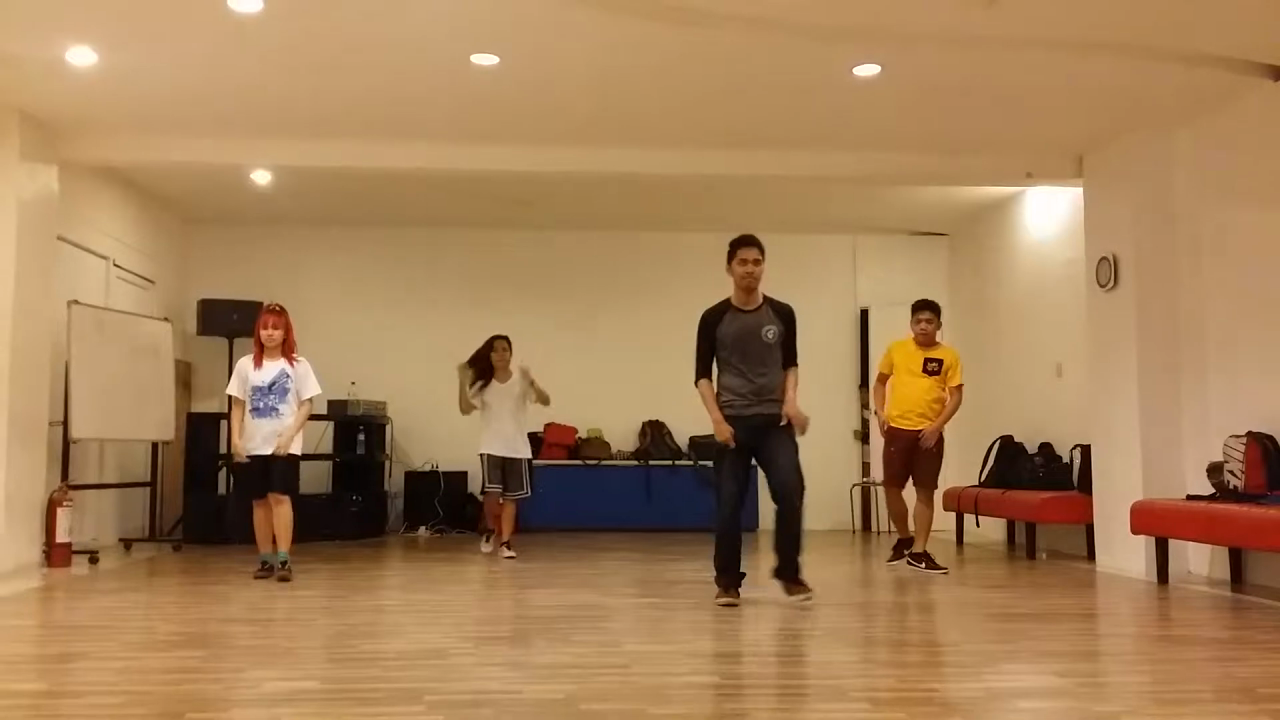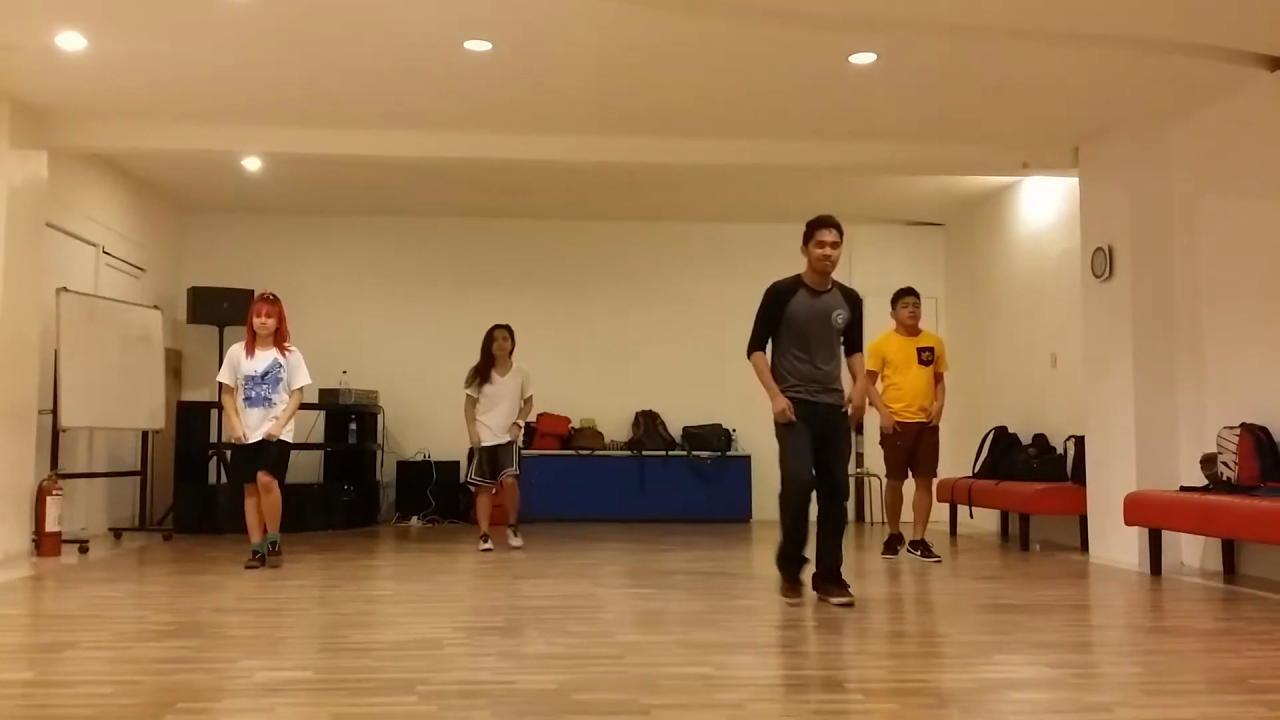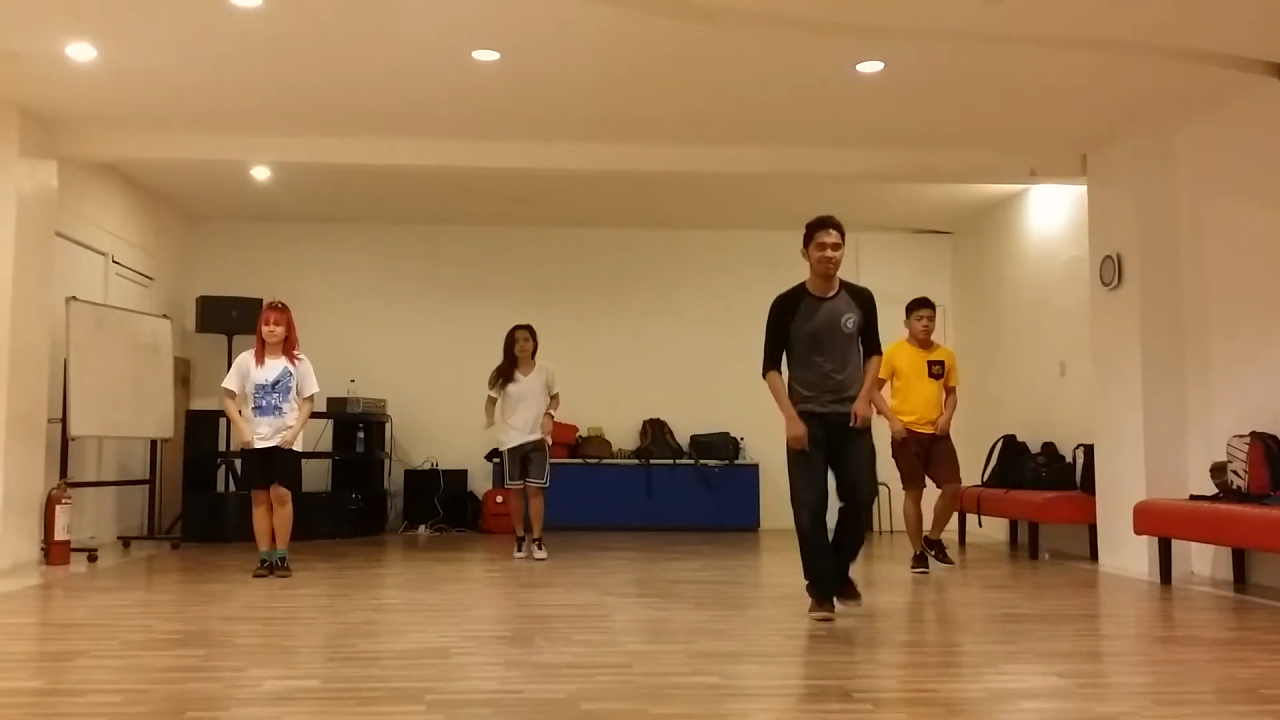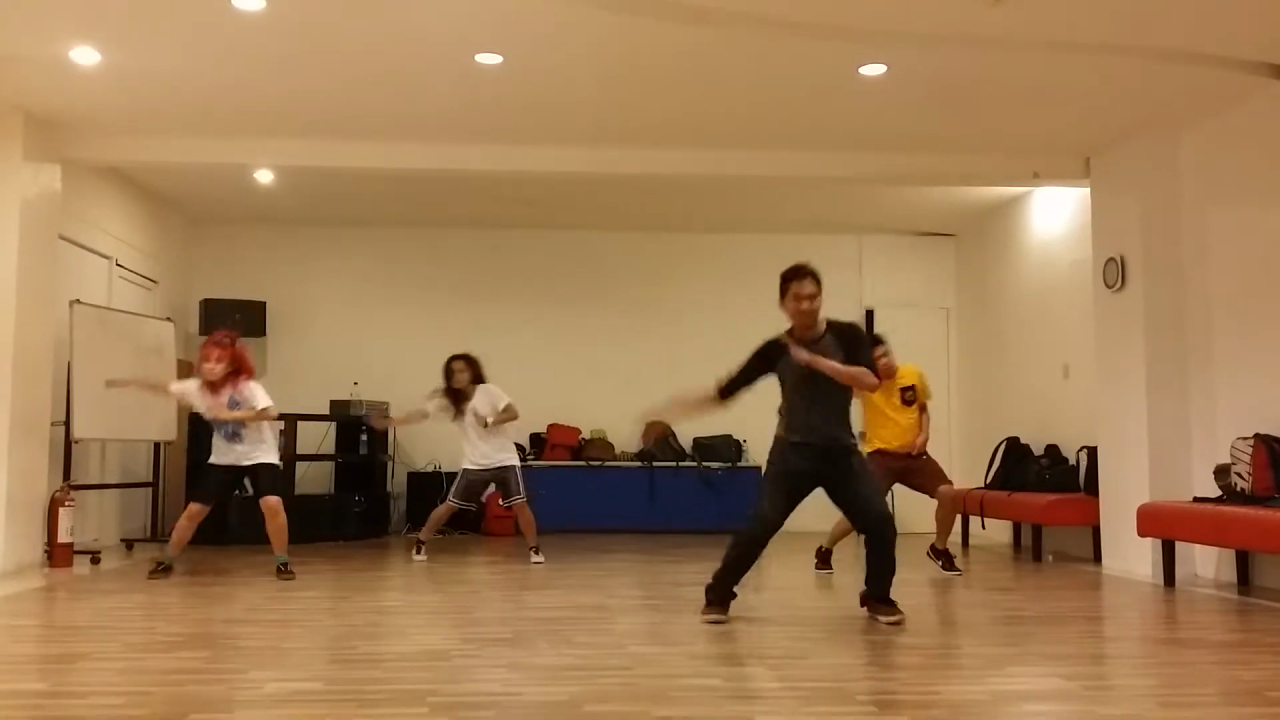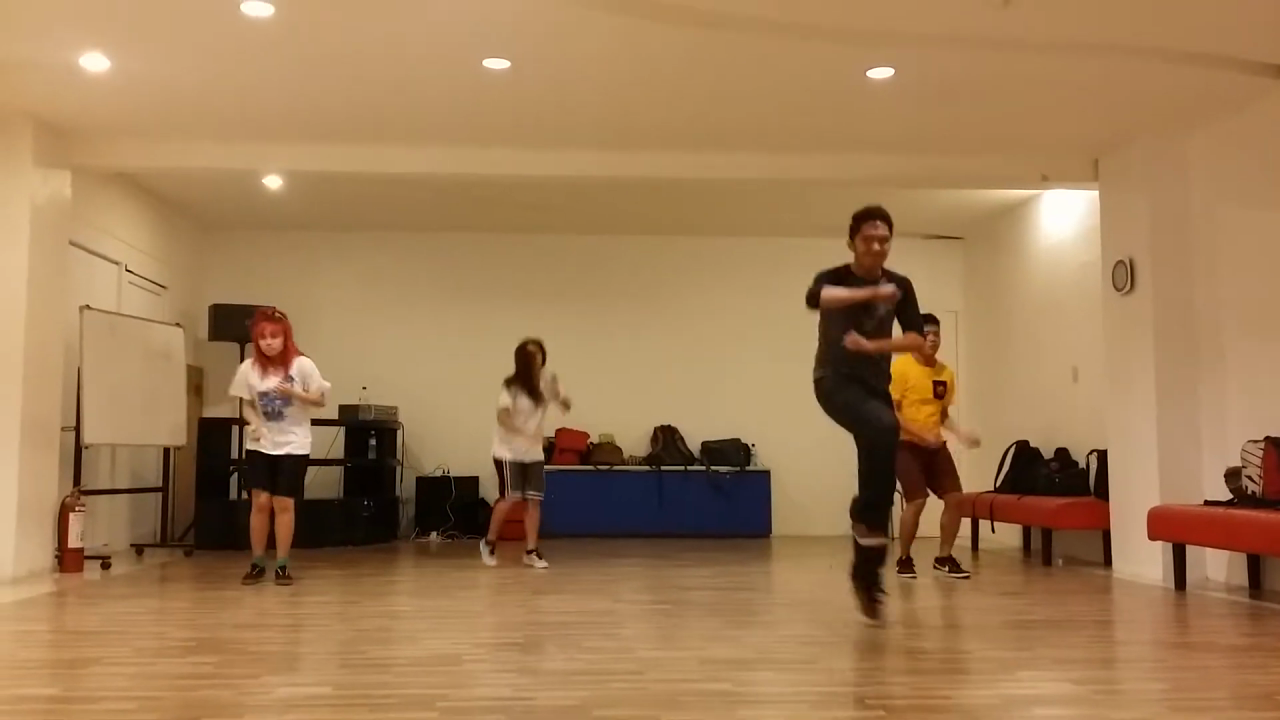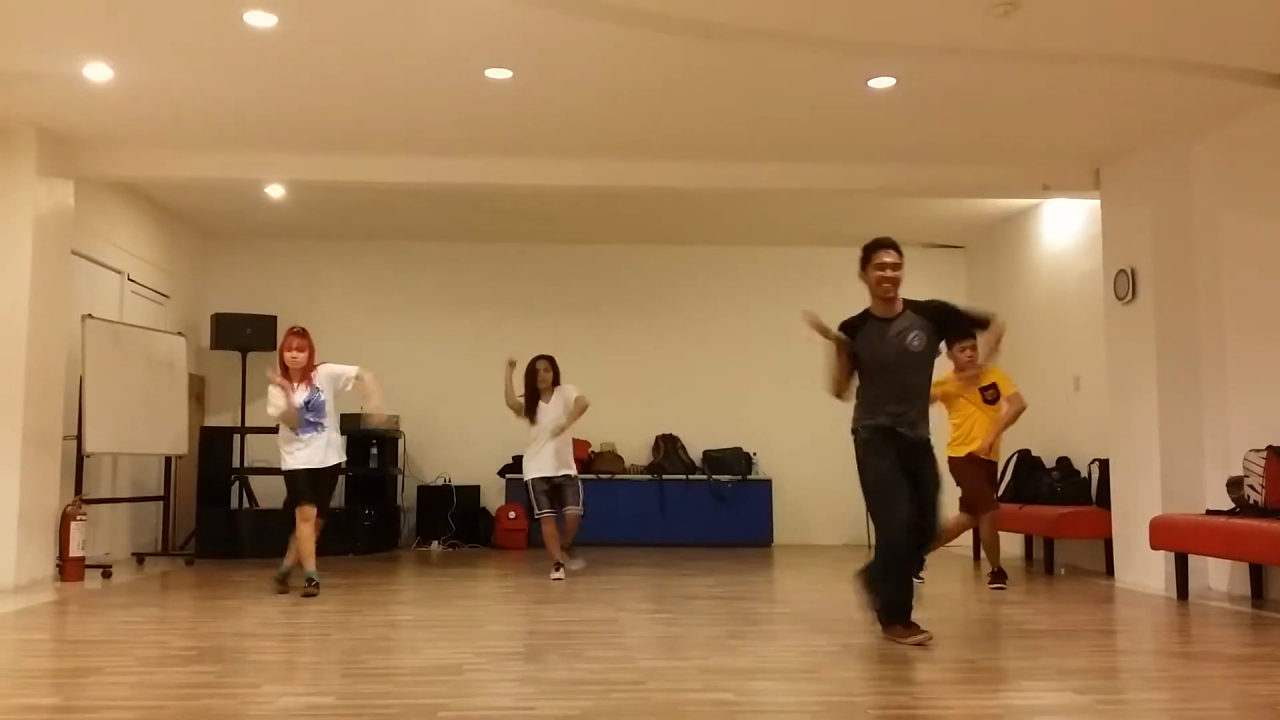
dt=0.7s
person 1, frame 1
left shoulder: (782, 314)
right shoulder: (714, 319)
right elbow: (703, 376)
left wrist: (791, 400)
right wrist: (717, 419)
left hip: (773, 421)
right hip: (732, 423)
left knee: (790, 490)
right knee: (729, 503)
left ankle: (789, 572)
right ankle: (728, 581)
person 1, frame 2
left shoulder: (849, 300)
right shoulder: (782, 293)
right elbow: (756, 349)
left wrist: (859, 383)
right wrist: (775, 395)
left hip: (834, 407)
right hip: (794, 405)
left knee: (836, 492)
right knee: (799, 482)
left ankle: (829, 577)
right ankle: (790, 569)
person 1, frame 3
left shoulder: (861, 299)
right shoulder: (788, 304)
left elbow: (873, 352)
right elbow: (771, 367)
left wrist: (866, 396)
right wrist: (789, 416)
left hip: (851, 417)
right hip: (808, 419)
left knee: (861, 498)
right knee: (810, 507)
left ankle: (838, 572)
right ankle: (821, 590)
person 1, frame 4
left shoulder: (848, 335)
right shoulder: (774, 351)
left elbow: (871, 381)
right elbow: (725, 392)
left wrist: (814, 360)
right wrist: (677, 410)
left hip: (840, 449)
right hip: (793, 449)
left knee: (879, 520)
right knee: (761, 523)
left ankle: (879, 596)
right ankle: (718, 594)
person 1, frame 5
left shoulder: (899, 285)
right shoulder: (833, 280)
left elbow: (917, 340)
right elbow: (816, 299)
left wrist: (872, 345)
right wrist: (871, 294)
left hip: (875, 383)
right hip: (836, 380)
right knee: (883, 428)
left ankle: (867, 580)
right ankle: (869, 515)
person 1, frame 6
left shoulder: (930, 315)
right shoulder: (856, 329)
left elbow: (988, 322)
right elbow: (840, 392)
right wrist: (838, 349)
left hip: (916, 437)
right hip: (875, 437)
left knee: (923, 529)
right knee: (896, 522)
left ankle: (877, 578)
right ankle: (895, 615)
person 2, frame 1
left shoulder: (298, 365)
right shoulder: (245, 365)
left elbow: (306, 405)
right elbow: (237, 405)
left wrist: (288, 437)
right wrist: (235, 438)
left hip: (285, 445)
right hip: (253, 446)
left knee: (279, 497)
right knee: (260, 500)
left ankle: (284, 560)
right ankle: (265, 560)
person 2, frame 2
left shoulder: (290, 354)
right shoulder: (237, 352)
left elbow: (297, 394)
right elbow: (227, 393)
left wrist: (279, 424)
right wrist: (235, 425)
left hip: (276, 432)
right hip: (246, 434)
left knee: (266, 480)
right knee: (251, 488)
left ankle: (273, 540)
right ankle: (256, 548)
person 2, frame 3
left shoulder: (299, 363)
right shoulder: (246, 360)
left elbow: (307, 401)
right elbow: (228, 398)
left wrist: (295, 431)
right wrist: (242, 428)
left hip: (285, 441)
right hip: (255, 441)
left knee: (281, 495)
right knee: (259, 498)
left ankle: (282, 556)
right ankle: (265, 558)
person 2, frame 4
left shoulder: (246, 386)
right shoulder: (196, 387)
left elbow: (270, 413)
right elbow: (164, 388)
left wrist: (231, 415)
right wrist: (129, 383)
left hip: (260, 456)
right hip: (223, 459)
left knee: (272, 504)
right knee: (194, 510)
left ankle: (282, 561)
right ankle: (167, 560)
person 2, frame 5
left shoulder: (301, 364)
right shoulder: (248, 368)
left elbow: (322, 397)
right elbow: (241, 401)
left wrist: (293, 392)
right wrist: (251, 420)
left hip: (294, 445)
right hip: (260, 445)
left knee: (284, 503)
right knee: (260, 503)
left ankle: (282, 566)
right ankle: (257, 564)
person 2, frame 6
left shoulder: (326, 373)
right shoulder: (278, 388)
left elbow: (362, 374)
right elbow: (290, 422)
left wrist: (374, 398)
right wrist: (285, 397)
left hip: (329, 458)
right hip: (297, 460)
left knee: (316, 518)
right knee: (306, 513)
left ankle: (285, 571)
right ankle: (311, 577)
person 3, frame 1
left shoulder: (949, 356)
right shoulder: (896, 349)
left elbow: (956, 396)
right elbow: (880, 383)
left wrist: (938, 425)
right wrist: (879, 411)
left hip: (929, 433)
right hip: (897, 430)
left knee: (925, 491)
right knee: (892, 487)
left ankle: (919, 552)
right ankle: (904, 539)
person 3, frame 2
left shoulder: (934, 342)
right shoulder: (882, 344)
left elbow: (939, 379)
right elbow: (869, 383)
left wrist: (939, 404)
right wrist: (883, 413)
left hip: (927, 422)
right hip: (896, 423)
left knee: (925, 481)
right knee: (895, 480)
left ankle: (918, 540)
right ankle: (894, 535)
person 3, frame 3
left shoulder: (946, 355)
right shoulder: (894, 353)
left elbow: (950, 392)
right elbow: (874, 391)
left wrist: (948, 415)
right wrist: (891, 420)
left hip: (937, 433)
right hip: (907, 433)
left knee: (952, 488)
right knee: (914, 492)
left ankle: (933, 539)
right ankle: (918, 552)
person 3, frame 4
left shoulder: (915, 375)
left wrist: (924, 434)
left hip: (912, 453)
right hip: (881, 454)
left knee: (947, 493)
left ankle: (940, 549)
right ankle: (825, 550)
person 3, frame 5
left shoulder: (945, 373)
right shoulder: (901, 368)
left wrist: (962, 435)
right wrist: (918, 434)
left hip: (935, 445)
right hip: (905, 444)
left knee: (954, 497)
right knee: (917, 500)
left ankle: (944, 557)
right ankle: (904, 558)
person 3, frame 6
left shoulder: (995, 375)
right shoulder: (947, 383)
left elbow: (1019, 404)
left wrist: (994, 433)
left hip: (988, 458)
right hip: (964, 458)
left knee: (971, 517)
right knee: (989, 513)
right ankle: (996, 570)
person 4, frame 1
left shoulder: (521, 382)
right shoulder: (482, 385)
left elbow: (545, 401)
right elbow: (465, 410)
left wrist: (532, 384)
right wrist: (463, 383)
left hip: (517, 448)
right hip: (491, 447)
left knee: (511, 497)
right knee: (493, 493)
left ankle: (506, 542)
right ankle: (490, 529)
person 4, frame 2
left shoulder: (521, 374)
right shoulder: (479, 373)
left elbow: (528, 403)
right elbow: (469, 404)
left wrist: (518, 424)
right wrist: (472, 430)
left hip: (509, 437)
right hip: (483, 437)
left knee: (509, 482)
right knee: (483, 487)
left ankle: (513, 527)
right ankle: (484, 535)
person 4, frame 3
left shoulder: (545, 371)
right shoulder: (503, 374)
left elbow: (555, 398)
right elbow: (491, 400)
left wrist: (549, 414)
right wrist: (490, 418)
left hip: (537, 438)
right hip: (510, 440)
left knee: (535, 489)
right knee: (515, 491)
left ankle: (537, 540)
right ankle: (520, 538)
person 4, frame 4
left shoulder: (489, 391)
right shoulder: (449, 399)
left elbow: (513, 413)
right elbow: (421, 414)
left wrist: (489, 421)
right wrist: (390, 422)
left hip: (503, 458)
right hip: (474, 463)
left knee: (519, 503)
right knee: (450, 505)
left ankle: (534, 548)
right ankle: (421, 541)
person 4, frame 5
left shoulder: (546, 382)
right shoulder: (512, 386)
left elbow: (566, 407)
right elbow: (502, 418)
left wrist: (558, 396)
right wrist: (523, 434)
left hip: (534, 452)
right hip: (508, 451)
left knee: (534, 500)
right knee: (511, 499)
left ankle: (531, 550)
right ankle: (488, 541)
person 4, frame 6
left shoulder: (566, 392)
right shoulder: (528, 402)
left elbow: (583, 403)
right elbow: (511, 403)
left wrist: (566, 422)
right wrist: (509, 371)
left hip: (564, 467)
right hip: (537, 468)
left knee: (572, 514)
right knee: (547, 517)
left ankle: (565, 548)
right ankle: (558, 563)
